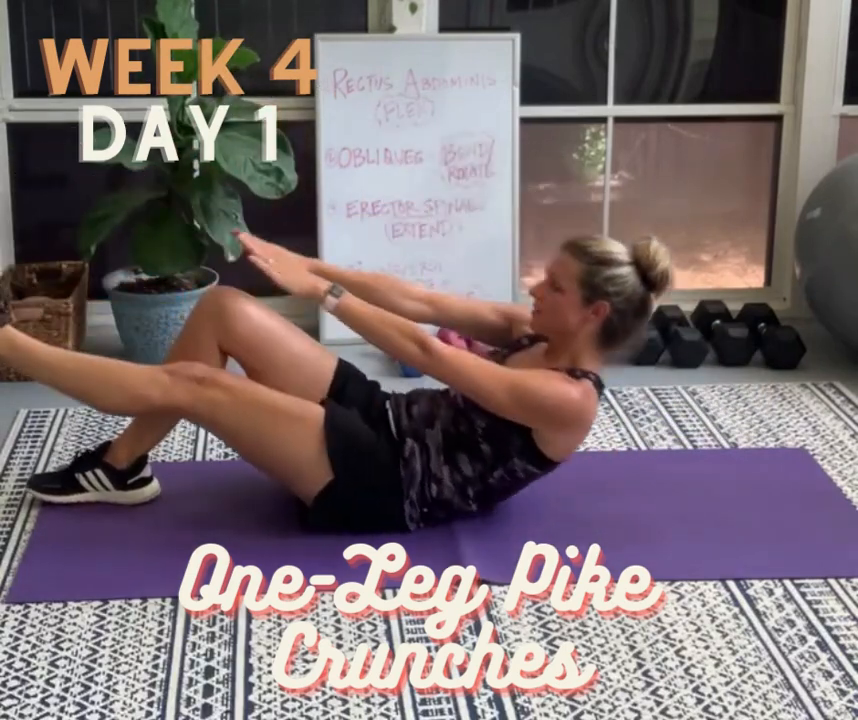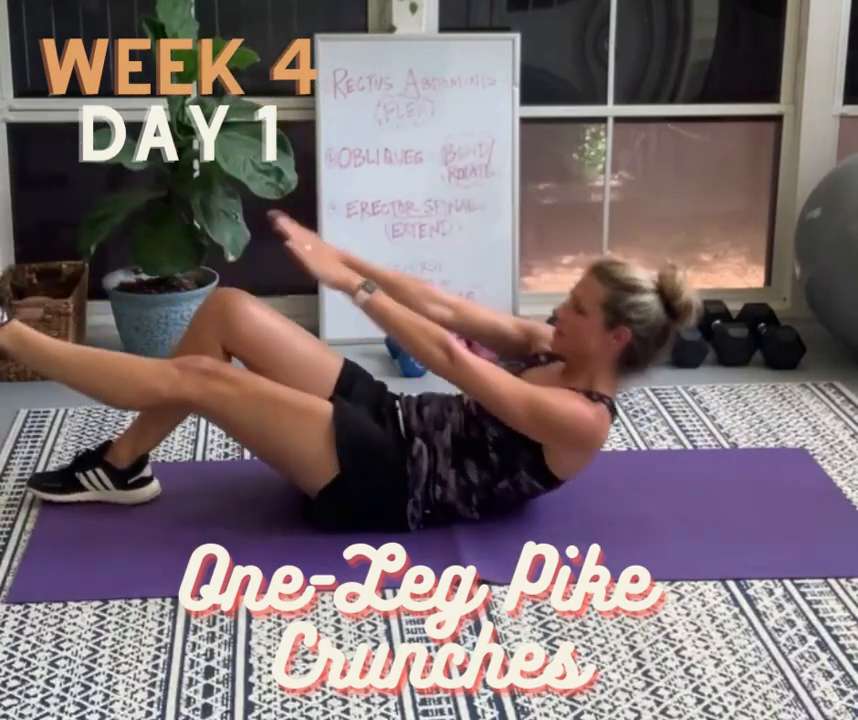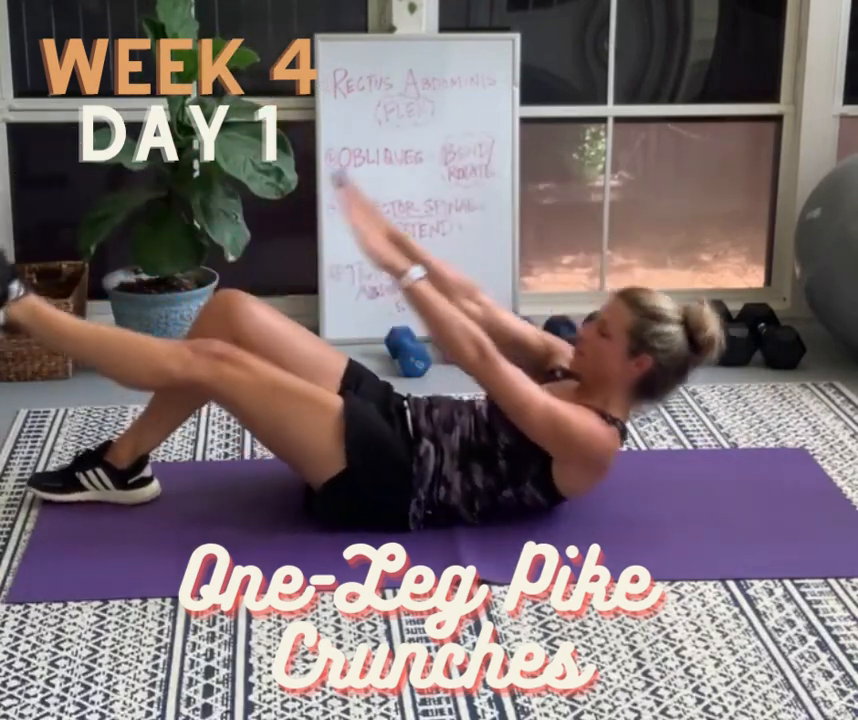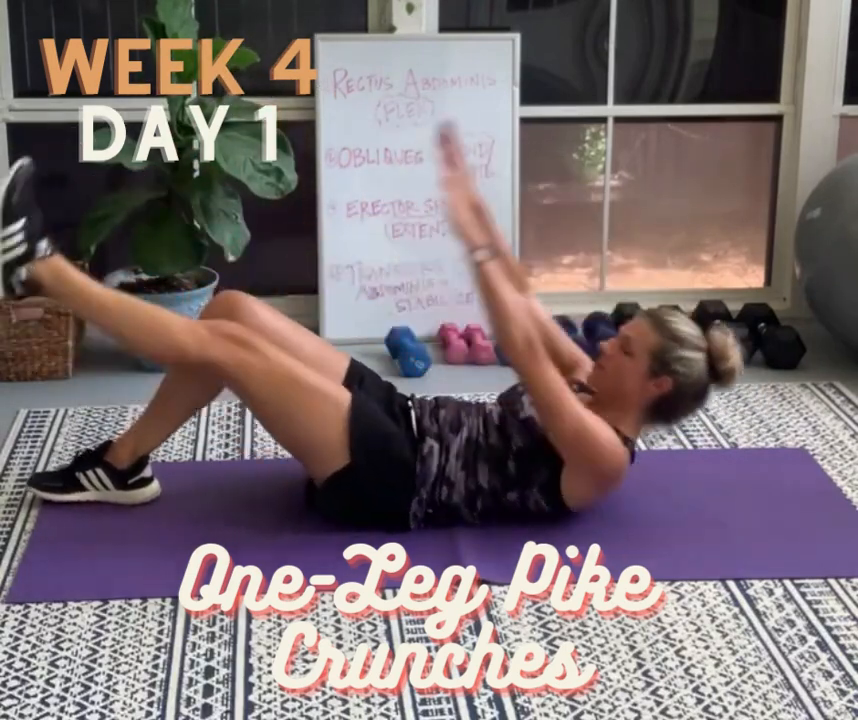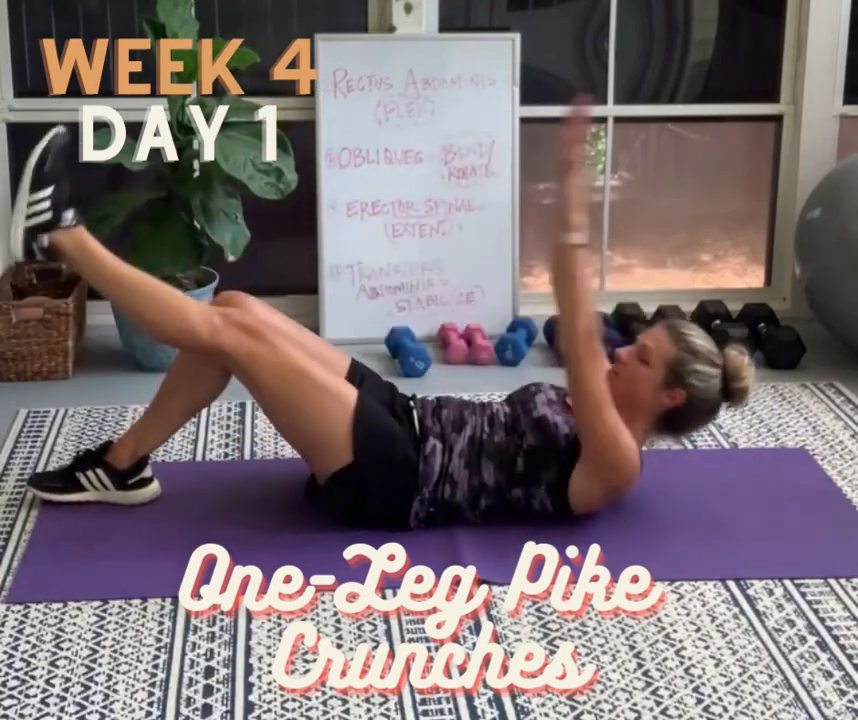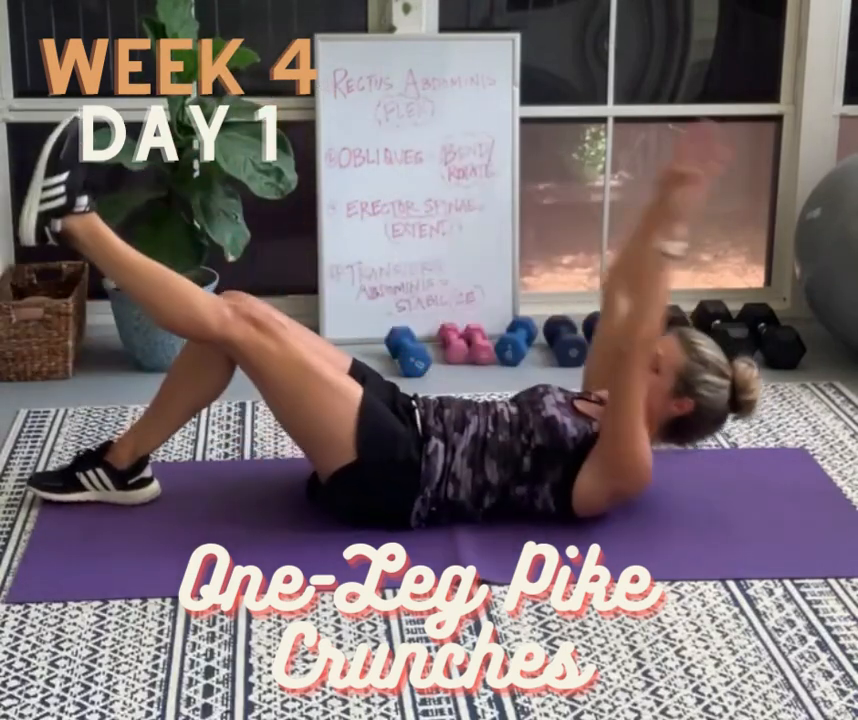
dt=0.1s
person 1, frame 1
left shoulder: (569, 401)
right shoulder: (536, 334)
left elbow: (425, 352)
right elbow: (422, 302)
left wrist: (321, 291)
right wrist: (310, 265)
left hip: (381, 484)
right hip: (380, 421)
left knee: (186, 383)
right knee: (222, 307)
right ankle: (120, 467)
person 1, frame 2
left shoulder: (582, 420)
right shoulder: (552, 351)
left elbow: (450, 361)
right elbow: (442, 306)
left wrist: (349, 282)
right wrist: (346, 259)
left hip: (382, 486)
right hip: (388, 423)
left knee: (195, 377)
right knee: (229, 308)
right ankle: (122, 467)
person 1, frame 3
left shoulder: (593, 443)
right shoulder: (573, 366)
left elbow: (483, 362)
right elbow: (475, 306)
left wrist: (399, 269)
right wrist: (396, 239)
left hip: (387, 482)
right hip: (395, 422)
left knee: (207, 361)
right knee: (231, 308)
right ankle: (122, 467)
person 1, frame 4
left shoulder: (603, 458)
right shoulder: (585, 395)
left elbow: (525, 360)
right elbow: (522, 308)
left wrist: (472, 246)
right wrist: (478, 220)
left hip: (389, 480)
right hip: (398, 425)
left knee: (217, 342)
right knee: (234, 310)
right ankle: (122, 467)
person 1, frame 5
left shoulder: (616, 465)
right shoulder: (599, 398)
left elbow: (581, 349)
right elbow: (571, 309)
left wrist: (574, 230)
right wrist: (576, 194)
left hip: (392, 478)
right hip: (403, 423)
left knee: (228, 332)
right knee: (236, 308)
left ankle: (61, 236)
right ankle: (122, 466)
person 1, frame 6
left shoulder: (626, 469)
right shoulder: (587, 415)
left elbow: (636, 357)
right elbow: (618, 307)
left wrist: (666, 243)
right wrist: (660, 209)
left hip: (389, 477)
right hip: (400, 423)
left knee: (229, 321)
right knee: (241, 309)
left ankle: (74, 218)
right ankle: (124, 467)
